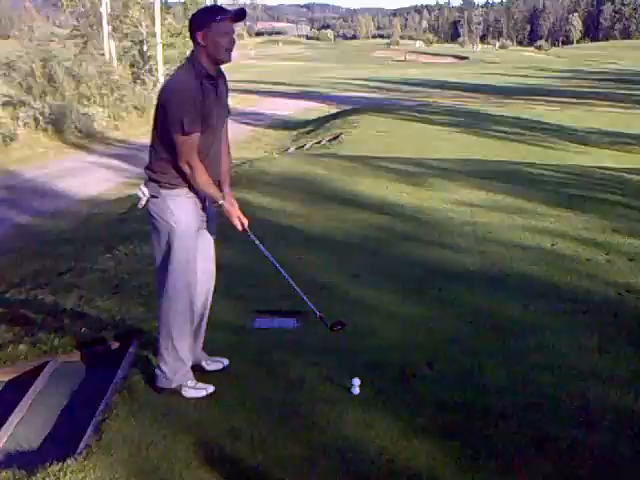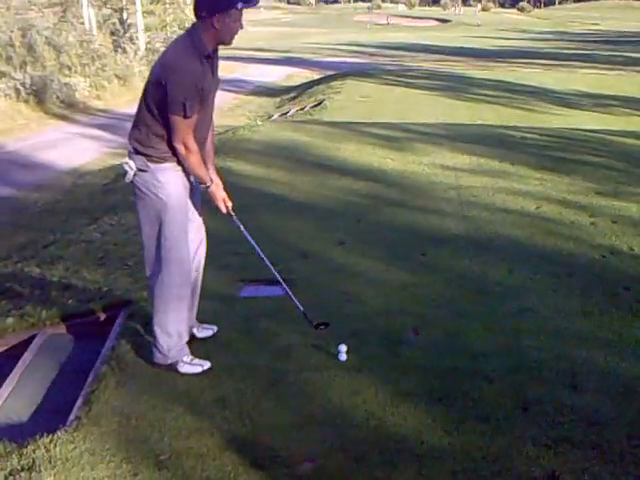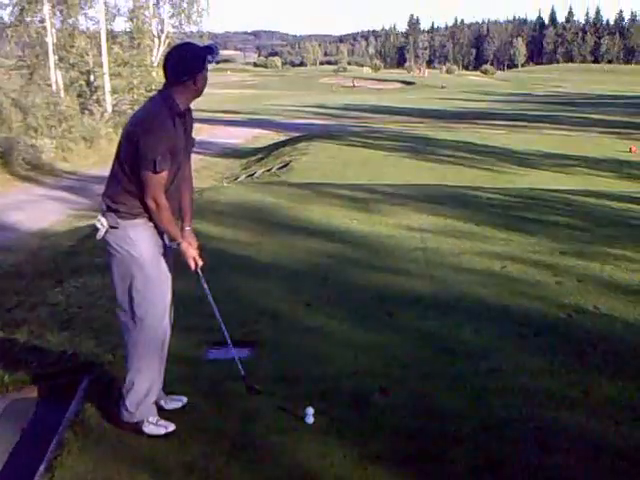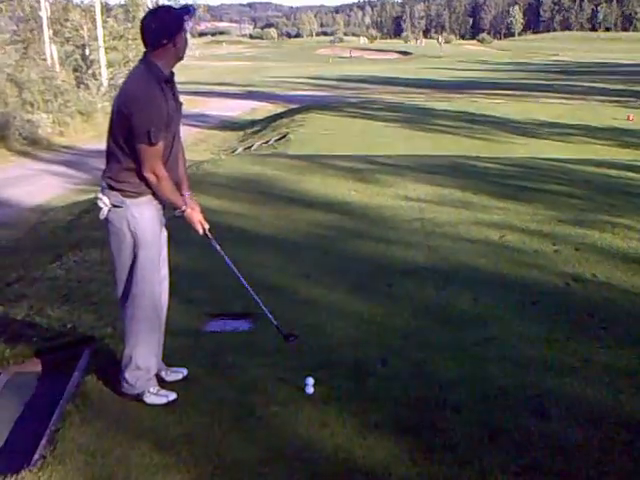
dt=1s
person 1, frame 1
left shoulder: (218, 80)
right shoulder: (182, 88)
left elbow: (221, 140)
right elbow: (188, 163)
left wrist: (227, 191)
right wrist: (222, 203)
left hip: (199, 194)
right hip: (174, 196)
left knee: (204, 279)
right knee: (184, 285)
left ankle: (192, 351)
right ankle: (172, 373)
person 1, frame 2
left shoulder: (207, 53)
right shoulder: (183, 67)
right elbow: (183, 142)
left wrist: (211, 170)
right wrist: (209, 185)
left hip: (179, 165)
right hip: (159, 169)
left knee: (192, 248)
right knee: (174, 260)
left ankle: (183, 322)
right ankle: (169, 349)
person 1, frame 3
left shoulder: (182, 114)
right shoulder: (155, 123)
left elbow: (184, 173)
right elbow: (154, 198)
left wrist: (187, 228)
right wrist: (180, 241)
left hip: (151, 224)
right hip: (130, 226)
left knee: (160, 314)
right knee: (148, 319)
left ankle: (152, 392)
right ankle: (137, 408)
person 1, frame 4
left shoulder: (163, 80)
right shoulder: (145, 94)
left elbow: (174, 142)
right elbow: (152, 169)
left wrist: (187, 194)
right wrist: (184, 208)
left hip: (148, 200)
right hip: (132, 203)
left knee: (155, 289)
right knee: (144, 293)
left ankle: (151, 364)
right ankle: (137, 379)
